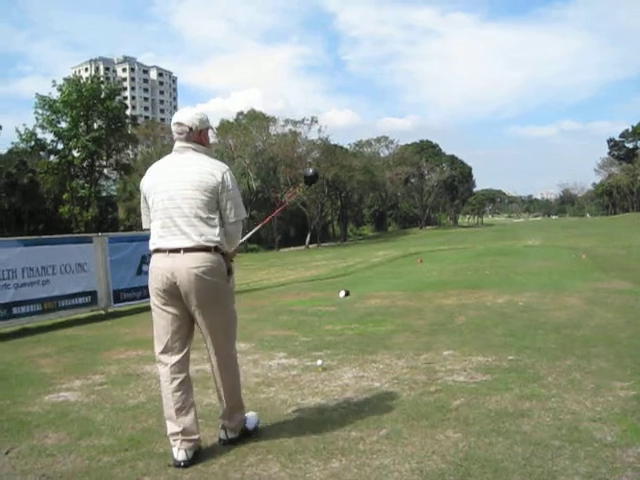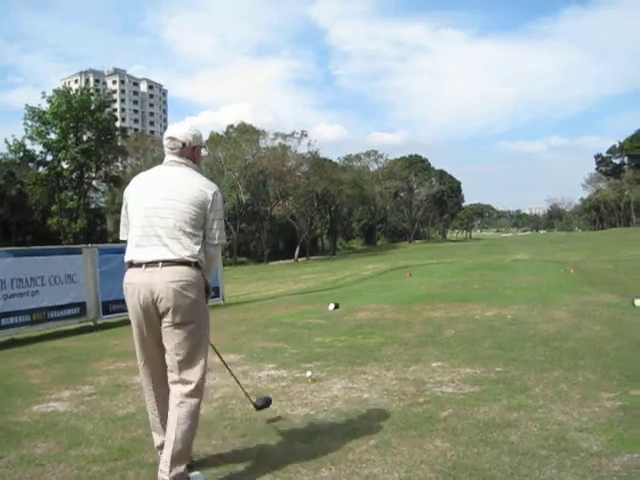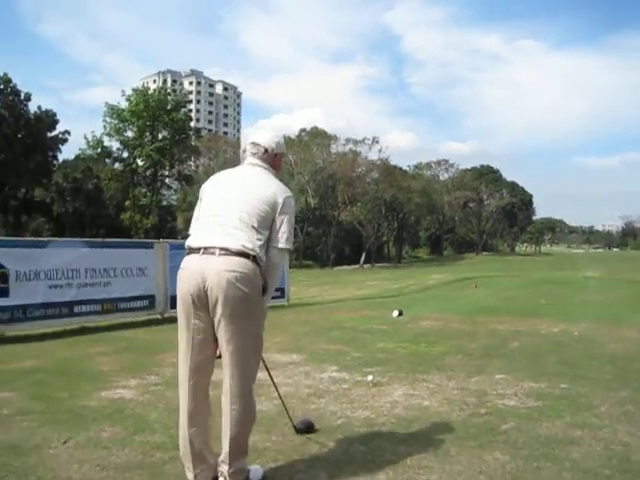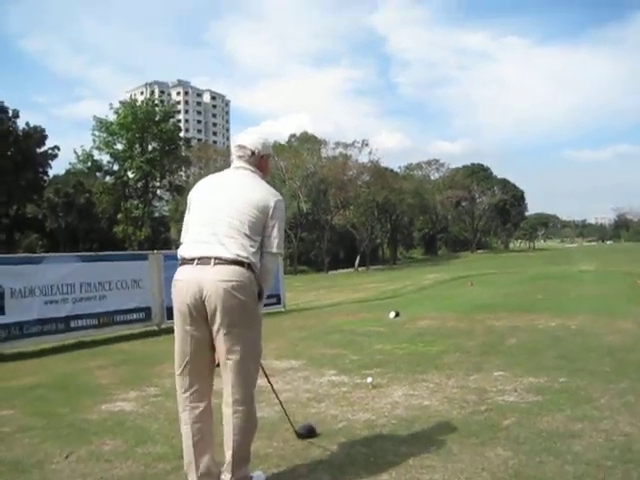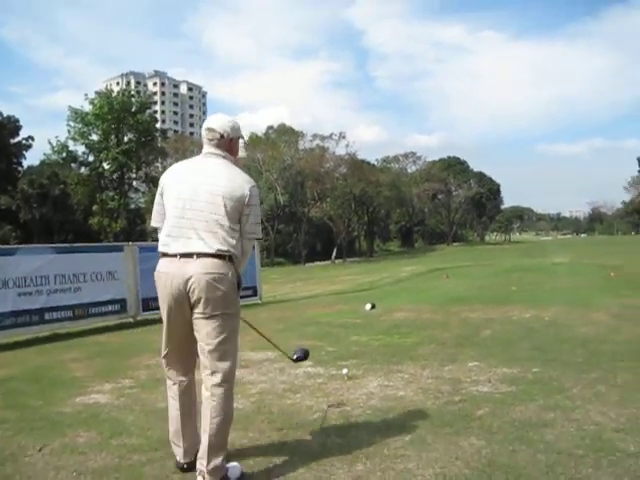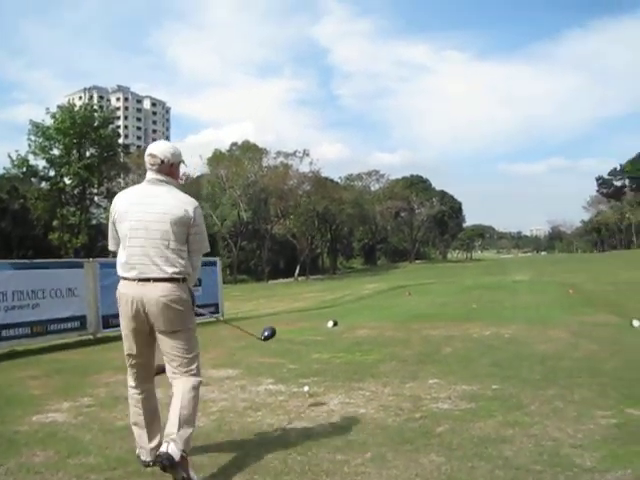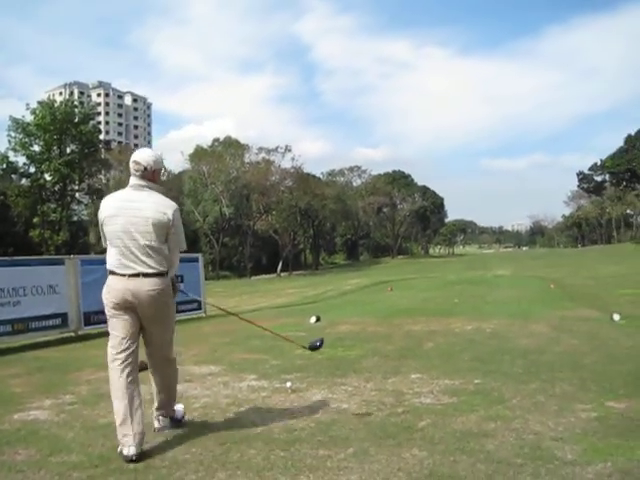
dt=0.4s
person 1, frame 1
left shoulder: (152, 174)
right shoulder: (217, 170)
left elbow: (150, 226)
right elbow: (233, 228)
right wrist: (223, 252)
left hip: (160, 265)
right hip: (203, 264)
left knee: (170, 357)
right knee: (222, 349)
left ankle: (183, 443)
right ankle: (234, 423)
person 1, frame 2
left shoulder: (136, 184)
right shoulder: (206, 189)
left elbow: (128, 239)
right elbow: (212, 250)
right wrist: (201, 285)
left hip: (137, 278)
right hip: (181, 279)
left knee: (153, 374)
right knee: (185, 380)
person 1, frame 3
left shoulder: (214, 179)
right shoulder: (280, 193)
right elbow: (277, 255)
right wrist: (262, 297)
left hip: (191, 268)
right hip: (236, 272)
left knee: (193, 376)
right knee: (237, 378)
person 1, frame 4
left shoulder: (202, 185)
right shoulder: (270, 196)
right elbow: (270, 258)
right wrist: (256, 297)
left hip: (186, 277)
right hip: (232, 281)
left knee: (192, 386)
right knee: (238, 386)
person 1, frame 5
left shoulder: (172, 173)
right shoulder: (243, 183)
left elbow: (159, 227)
right elbow: (247, 241)
right wrist: (232, 274)
left hip: (169, 270)
right hip: (214, 272)
left knee: (177, 368)
right knee: (217, 373)
left ankle: (185, 450)
person 1, frame 6
left shoulder: (121, 200)
right shoulder: (187, 205)
left elbow: (116, 248)
right elbow: (196, 257)
left hip: (129, 290)
right hip: (169, 292)
left knee: (139, 374)
right knee: (184, 373)
left ankle: (148, 448)
right ankle: (173, 446)
person 1, frame 7
left shoulder: (107, 204)
right shoulder: (167, 207)
left elbow: (108, 244)
right elbow: (174, 253)
left hip: (117, 285)
right hip: (155, 286)
left knee: (121, 361)
right knee: (161, 355)
left ankle: (130, 441)
right ankle: (164, 414)
